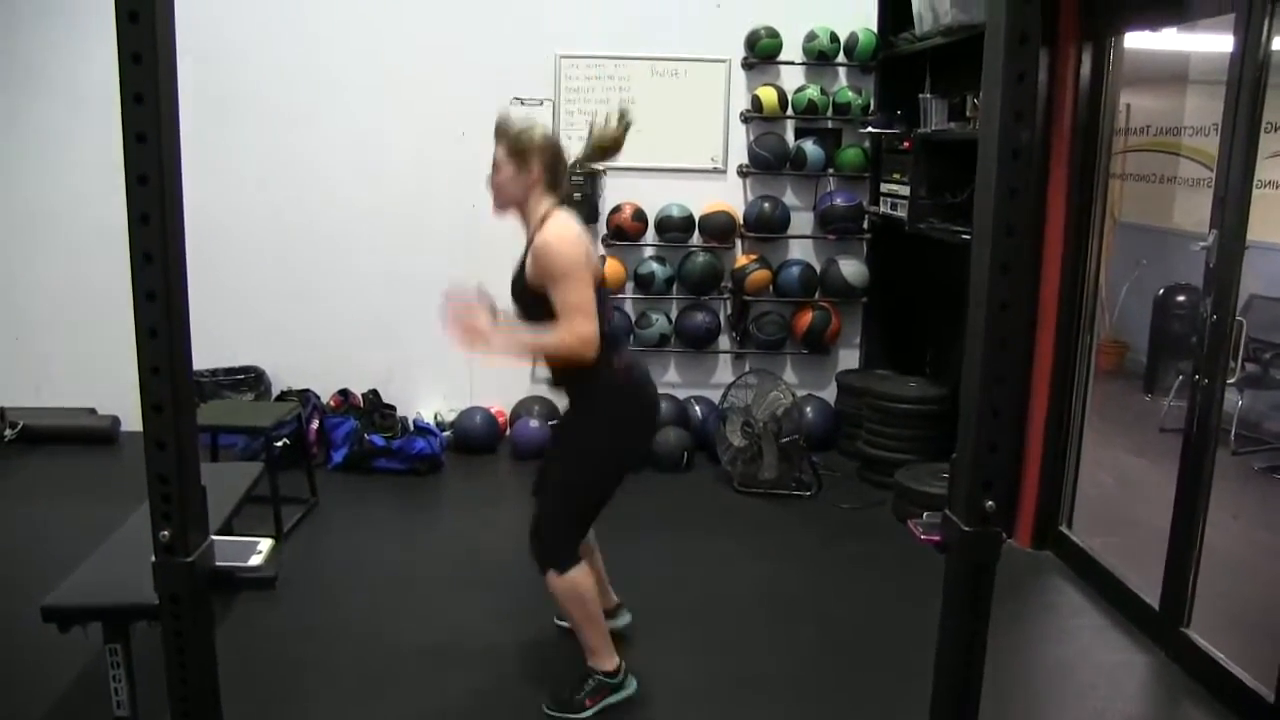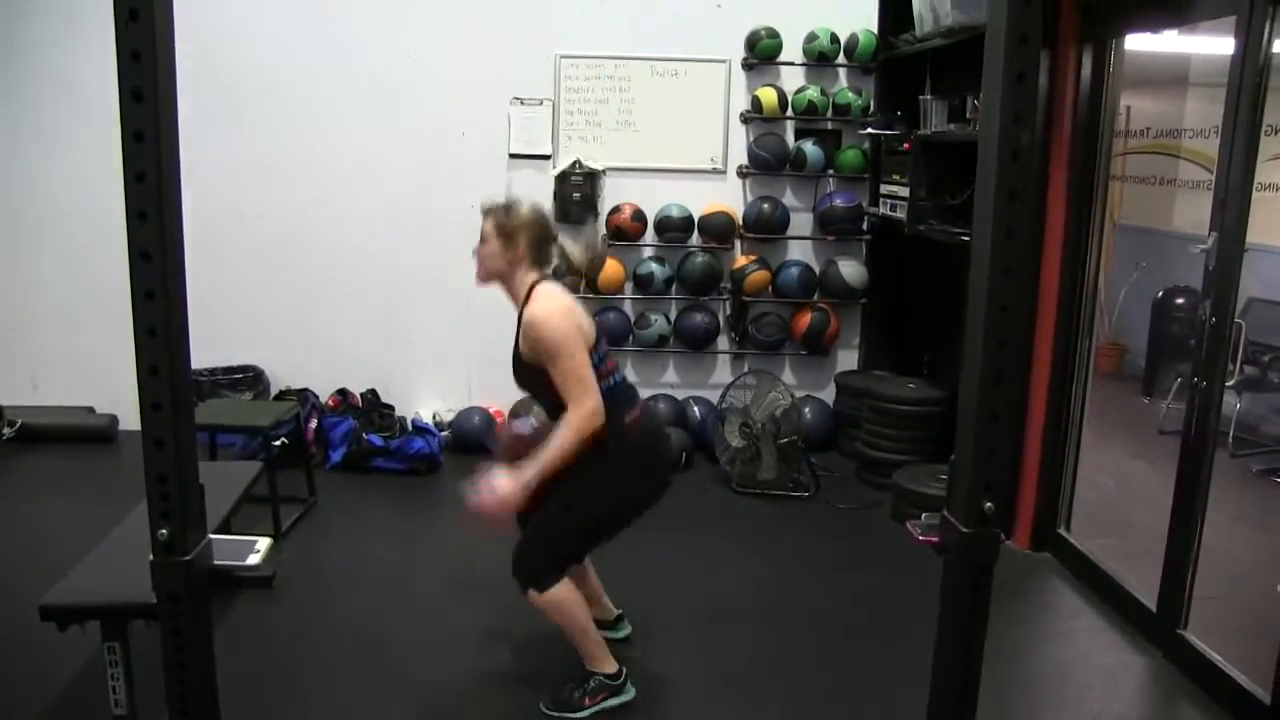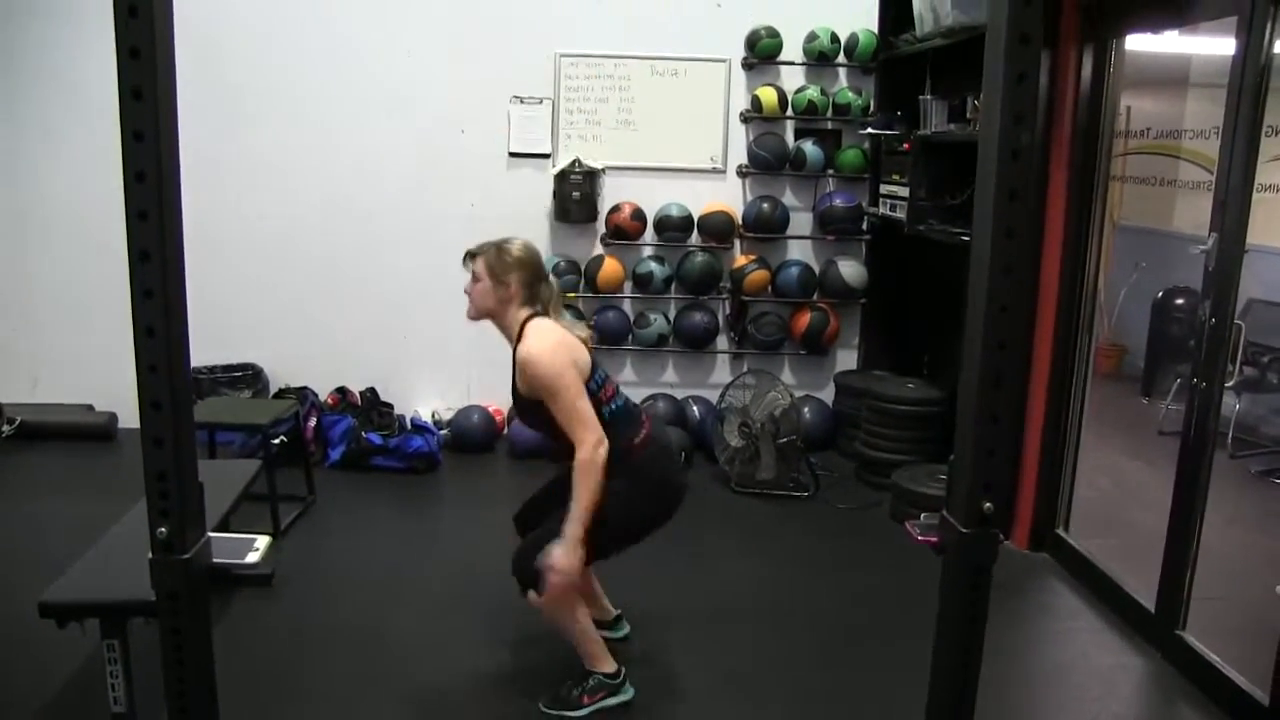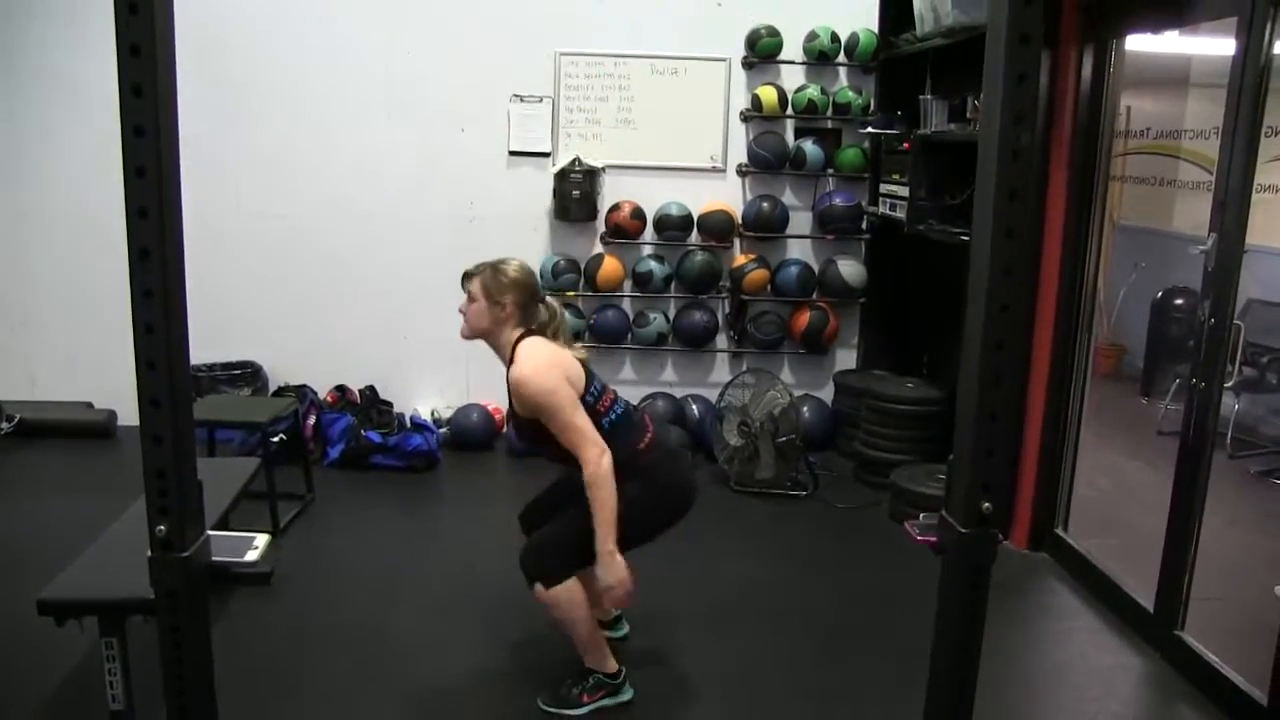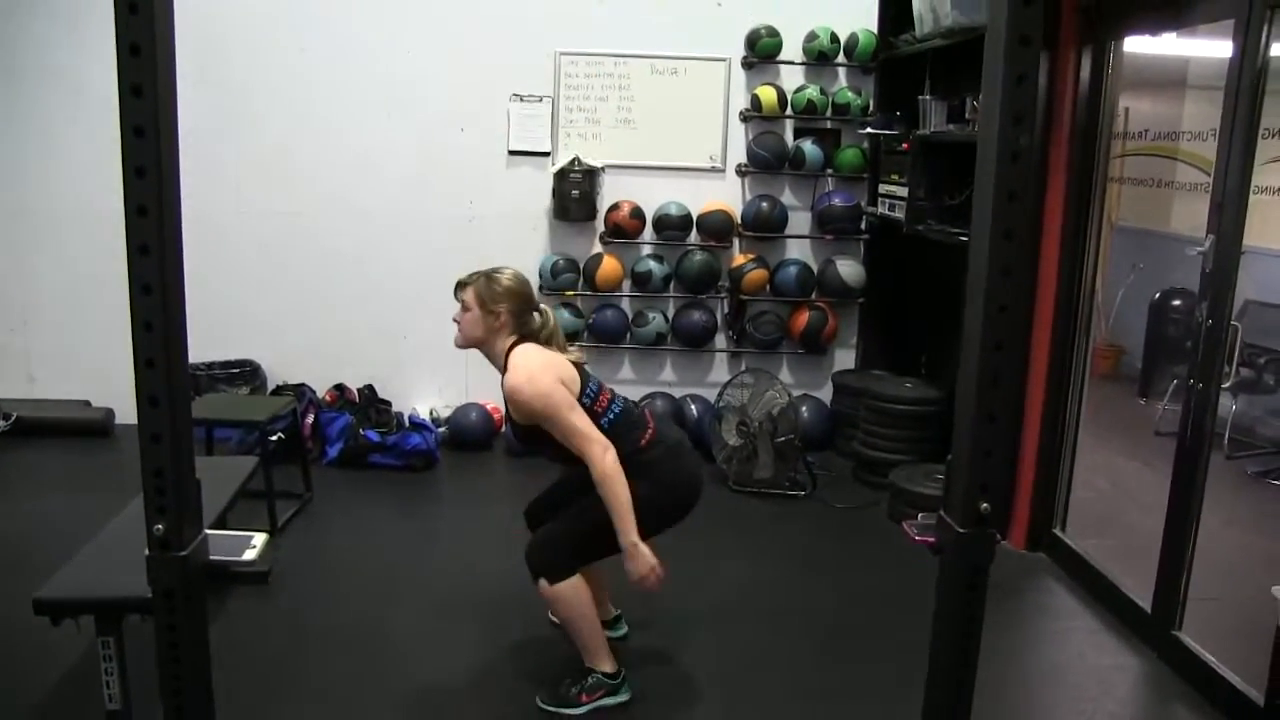
dt=0.1s
person 1, frame 1
left shoulder: (557, 237)
right shoulder: (547, 230)
left elbow: (583, 340)
left wrist: (496, 335)
right wrist: (497, 321)
left hip: (615, 404)
right hip: (603, 394)
left knee: (552, 541)
right knee: (557, 503)
right ankle: (606, 607)
person 1, frame 2
left shoulder: (544, 311)
right shoulder: (540, 301)
left elbow: (589, 414)
left wrist: (523, 477)
right wrist: (521, 463)
left hip: (630, 456)
right hip: (617, 446)
left knee: (534, 561)
right knee: (539, 521)
left ankle: (606, 675)
right ankle: (606, 617)
person 1, frame 3
left shoulder: (536, 351)
right shoulder: (535, 333)
left elbow: (591, 444)
left wrist: (573, 542)
left hip: (645, 477)
right hip: (631, 459)
left knee: (535, 563)
right knee: (533, 523)
left ankle: (606, 677)
right ankle: (604, 616)
person 1, frame 4
left shoulder: (528, 371)
right shoulder: (532, 351)
left elbow: (596, 457)
left wrist: (607, 556)
left hip: (656, 479)
right hip: (637, 461)
left knee: (543, 560)
right knee: (537, 523)
left ankle: (606, 677)
right ankle: (605, 615)
person 1, frame 5
left shoulder: (522, 380)
right shoulder: (526, 357)
left elbow: (599, 454)
left wrist: (632, 545)
left hip: (663, 473)
right hip: (647, 454)
left knee: (548, 553)
right knee: (543, 517)
left ankle: (604, 677)
right ankle: (603, 615)
